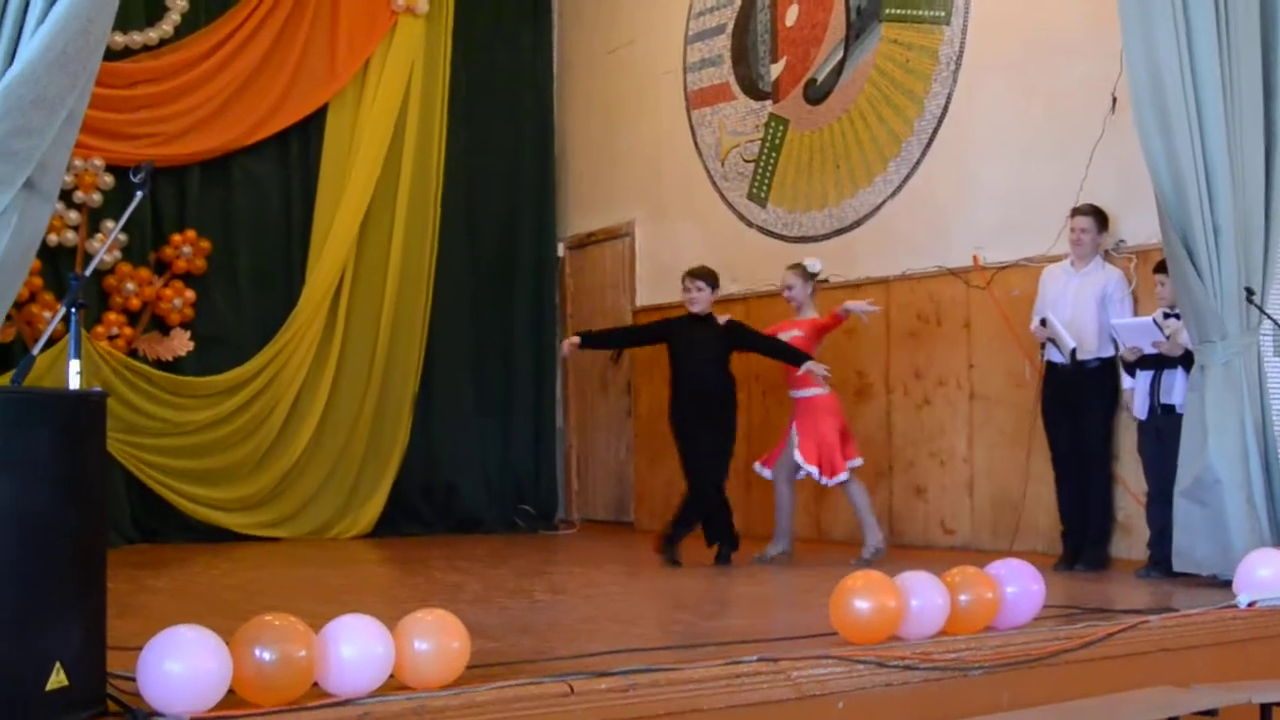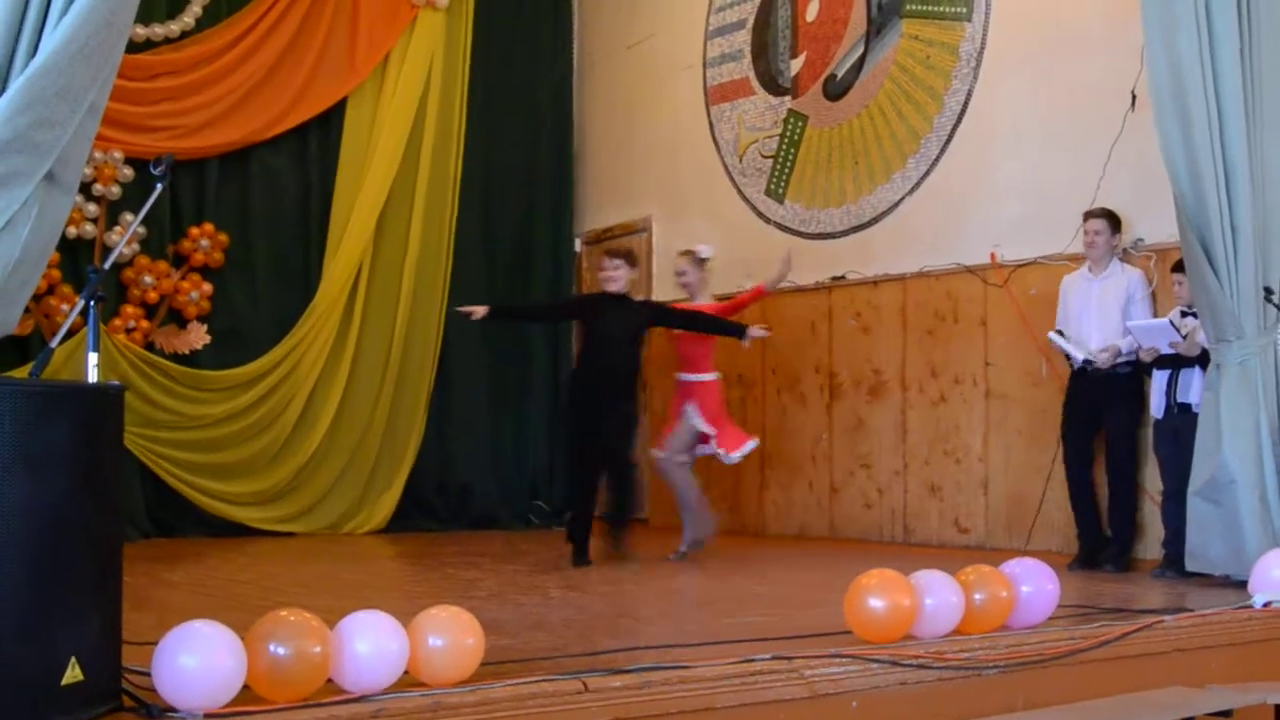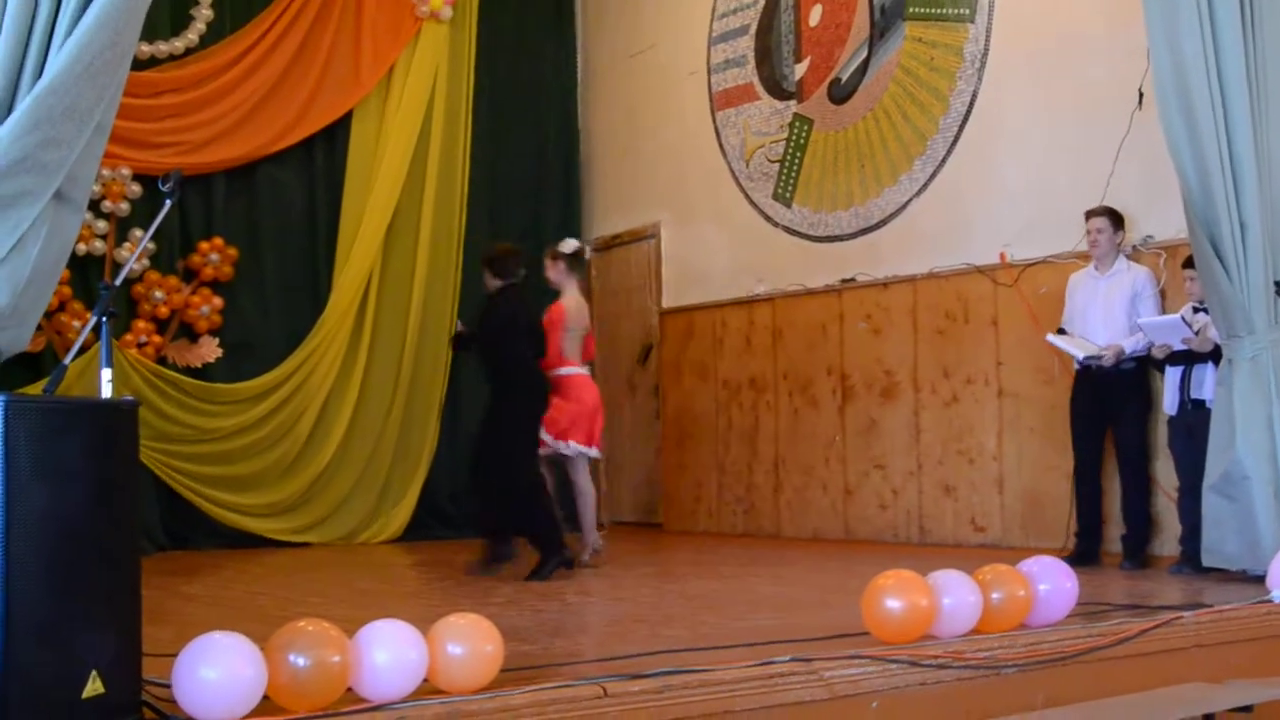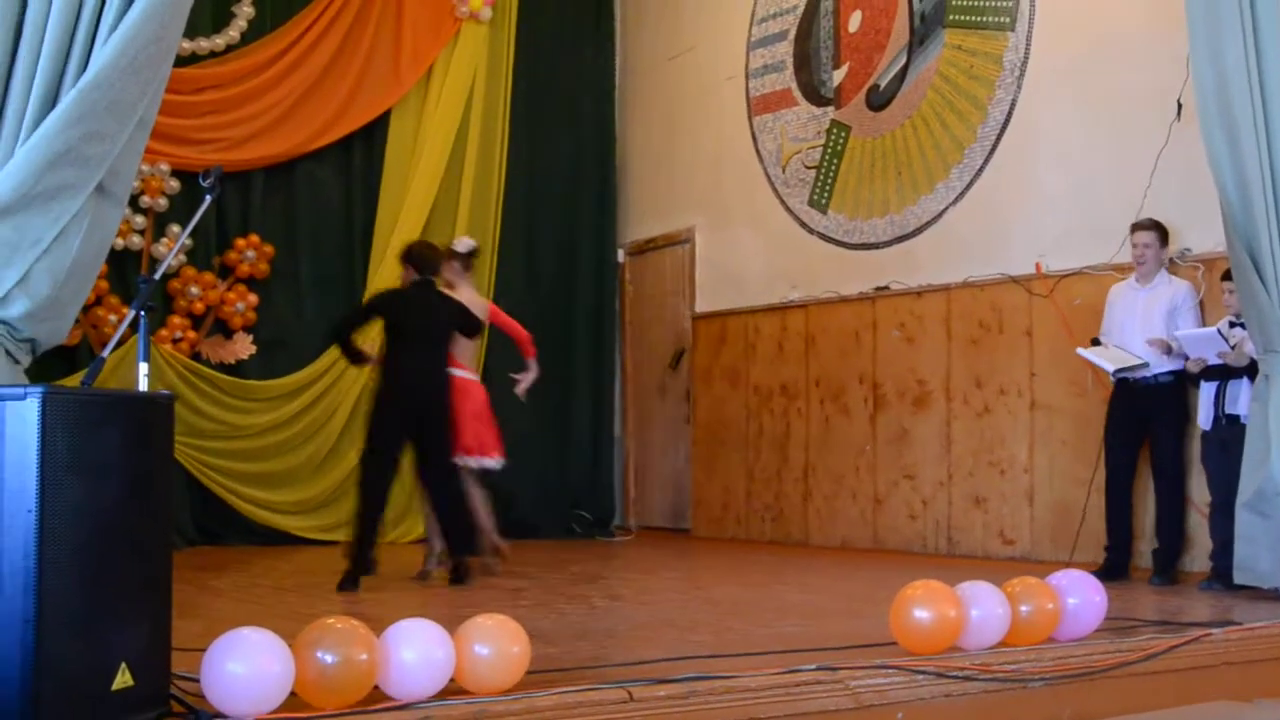
dt=0.5s
person 1, frame 1
left shoulder: (1112, 278)
right shoulder: (1050, 274)
right elbow: (1038, 315)
right wrist: (1037, 330)
left hip: (1095, 374)
right hip: (1056, 375)
left knee: (1094, 459)
right knee: (1064, 460)
left ankle: (1095, 547)
right ankle: (1072, 544)
person 1, frame 2
left shoulder: (1133, 278)
right shoulder: (1070, 282)
right elbow: (1062, 328)
left wrist: (1119, 349)
left hip: (1121, 379)
right hip: (1082, 379)
left knee: (1120, 464)
right knee: (1076, 461)
left ankle: (1119, 549)
right ankle: (1091, 545)
person 1, frame 3
left shoulder: (1139, 276)
right shoulder: (1076, 280)
left wrist: (1123, 348)
right wrist: (1067, 341)
left hip: (1127, 377)
right hip: (1087, 378)
left knee: (1131, 460)
right knee: (1085, 462)
left ankle: (1135, 547)
right ankle: (1087, 545)
person 1, frame 4
left shoulder: (1181, 290)
right shoulder: (1117, 292)
right elbow: (1105, 338)
left wrist: (1171, 346)
left hip: (1165, 390)
right hip: (1126, 390)
left knee: (1167, 475)
right knee: (1117, 474)
left ankle: (1165, 563)
right ankle: (1116, 559)
person 2, frame 1
left shoulder: (727, 329)
right shoulder: (673, 327)
left elbow: (766, 344)
right elbow: (631, 335)
left wrist: (805, 362)
right wrist: (583, 338)
left hip: (718, 415)
right hip: (684, 414)
left knee: (708, 479)
right knee: (699, 479)
left ankle: (674, 537)
right ankle: (725, 540)
person 2, frame 2
left shoulder: (644, 310)
right shoulder: (588, 304)
left elbow: (690, 320)
right elbow: (541, 311)
left wrist: (741, 331)
right wrist: (493, 311)
left hip: (621, 398)
right hip: (586, 395)
left knee: (619, 460)
right knee: (584, 467)
left ankle: (619, 526)
right ankle: (579, 544)
person 2, frame 3
left shoulder: (499, 304)
right shoulder: (516, 303)
left elbow: (478, 342)
right elbow: (538, 349)
left wrist: (460, 337)
left hip: (520, 395)
right hip: (513, 395)
left knee: (518, 471)
right knee: (488, 464)
left ankle: (553, 550)
right ankle: (501, 542)
person 2, frame 4
left shoulder: (392, 300)
right shoulder: (450, 306)
left elbow: (344, 328)
right elbow: (476, 328)
left wrist: (358, 355)
left hip: (396, 397)
right hip: (436, 398)
left knee: (375, 477)
right knee: (442, 477)
left ankle: (361, 559)
right ankle: (461, 553)
person 3, frame 1
left shoulder: (814, 324)
right shoulder: (785, 326)
left elbow: (831, 318)
left wrist: (846, 308)
left hip: (814, 407)
right hip: (807, 408)
left knee: (781, 473)
right knee: (841, 475)
left ankle: (782, 542)
right ankle: (873, 539)
person 3, frame 2
left shoulder: (714, 310)
right shoulder: (677, 309)
left elbow: (741, 302)
left wrist: (774, 281)
left hip: (703, 391)
right hip: (684, 391)
left knee: (669, 459)
right knee: (679, 463)
left ankle: (702, 518)
right ankle: (691, 535)
person 3, frame 3
left shoulder: (562, 308)
right shoulder: (580, 305)
left elbow: (552, 356)
left hip: (571, 391)
right hip: (579, 389)
right knee: (577, 469)
right ankle: (590, 539)
person 3, frame 4
right shoulder: (484, 306)
right elbow: (522, 335)
right wrist: (531, 366)
left hip: (452, 387)
right hip: (473, 389)
right knee: (465, 473)
left ankle: (436, 550)
right ankle: (489, 537)
person 4, frame 1
right shoulder: (1154, 319)
right elbow: (1137, 370)
left wrist: (1180, 353)
right wrist: (1127, 359)
left hip: (1182, 415)
right hip: (1150, 415)
right knee: (1157, 488)
right ankle: (1159, 557)
person 4, frame 2
right shoulder: (1172, 318)
right elbow: (1157, 366)
left wrist: (1198, 353)
right wrist: (1145, 359)
left hip: (1198, 414)
right hip: (1166, 414)
right knee: (1172, 487)
right ankle: (1174, 557)
person 4, frame 3
right shoulder: (1184, 314)
left wrist: (1211, 348)
right wrist: (1158, 356)
left hip: (1212, 410)
right hip: (1180, 410)
right knee: (1188, 483)
right ankle: (1191, 553)
person 4, frame 4
right shoulder: (1220, 328)
left wrist: (1247, 364)
right wrist: (1193, 370)
left hip: (1246, 425)
right hip: (1214, 425)
right knee: (1220, 499)
right ankle: (1222, 569)
